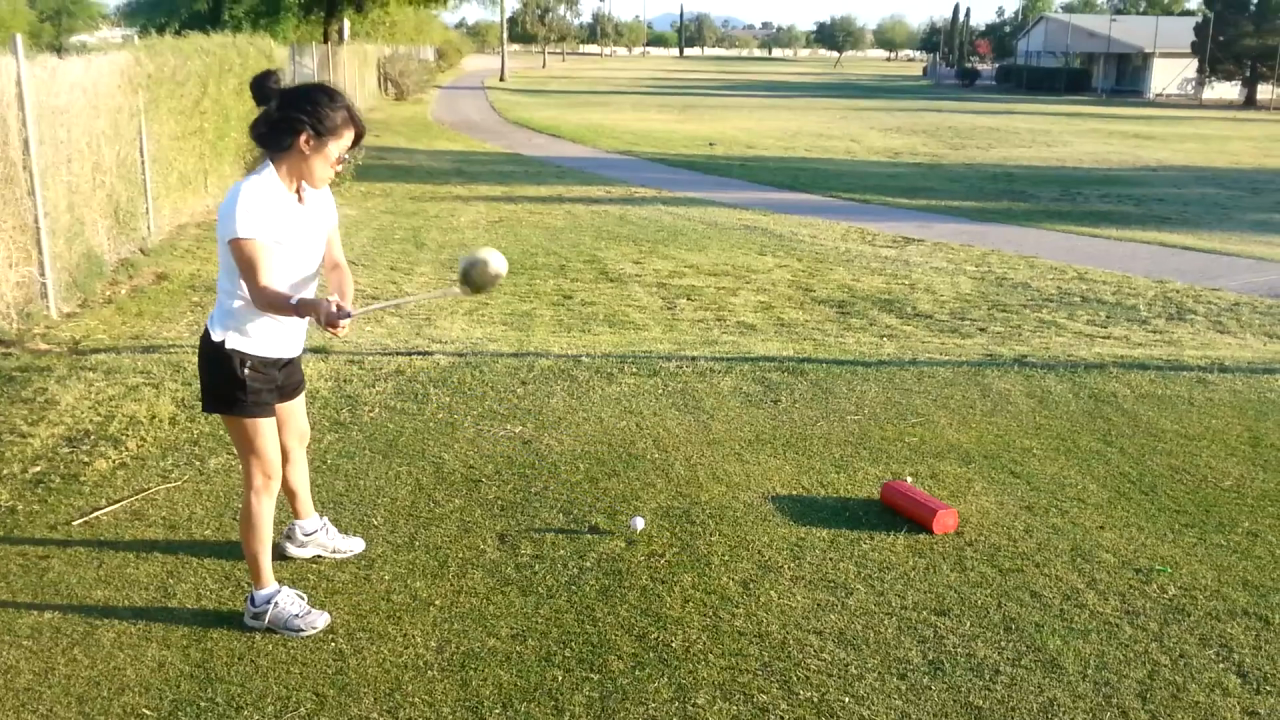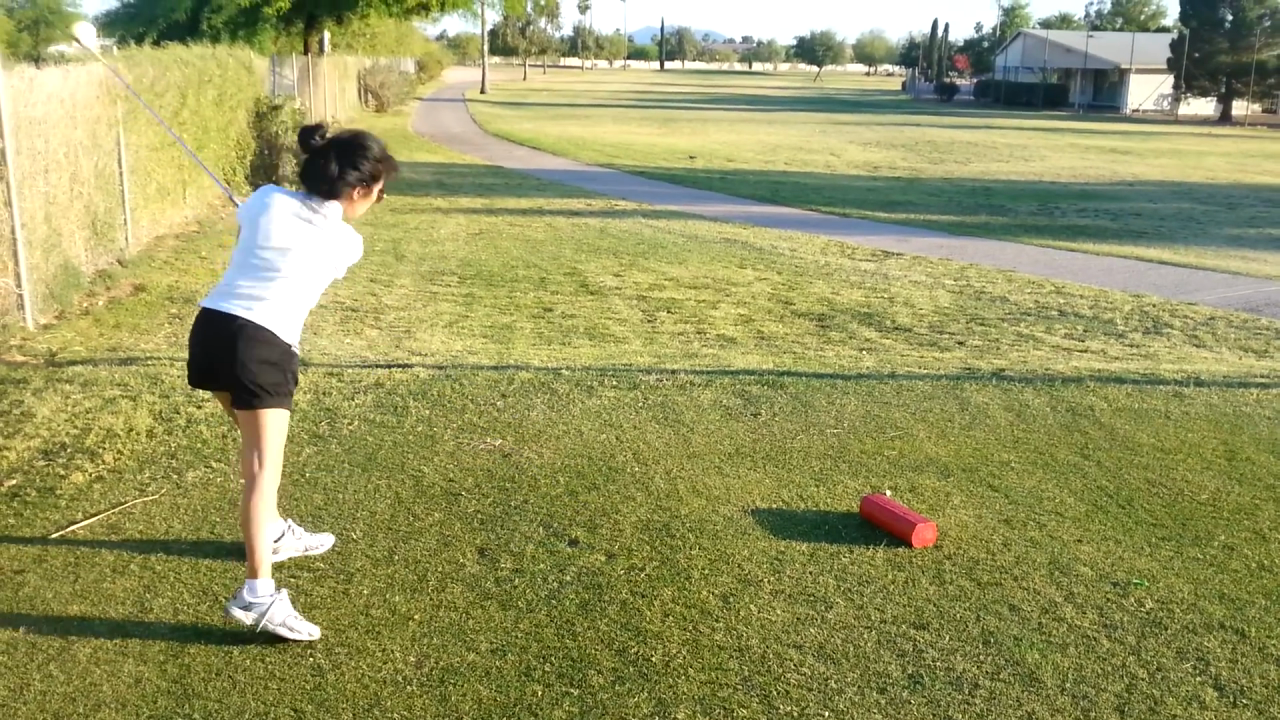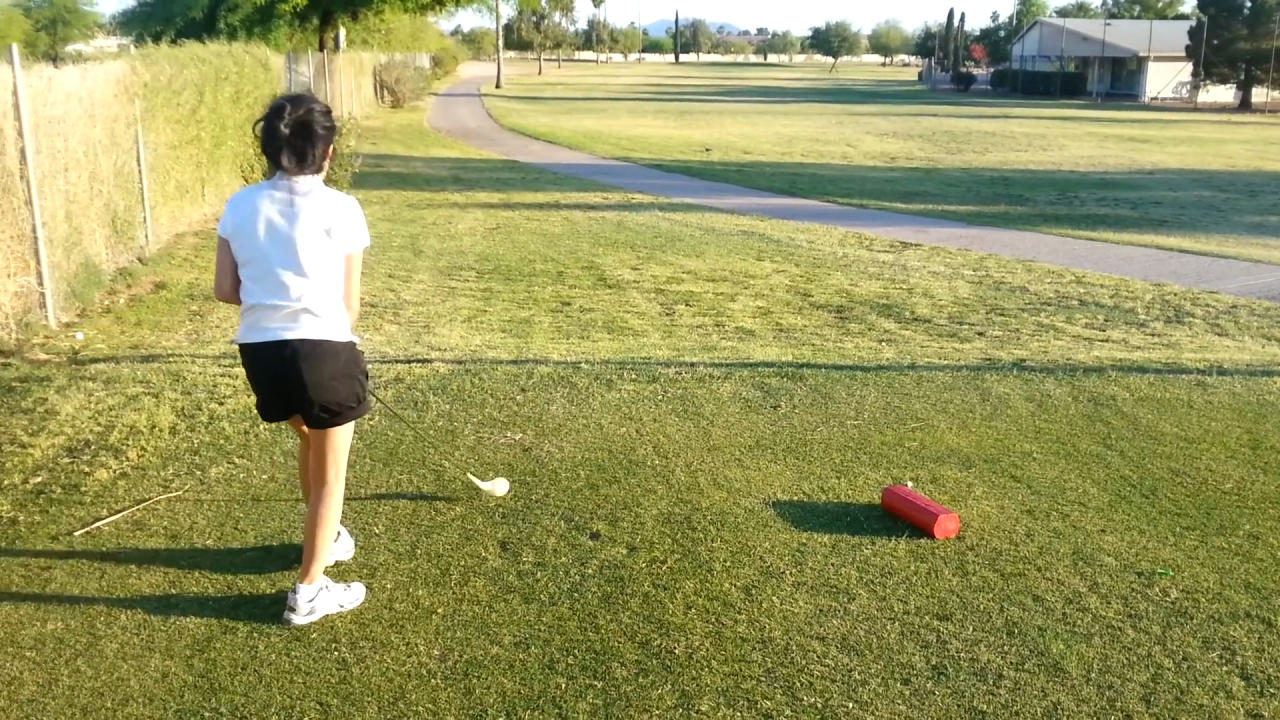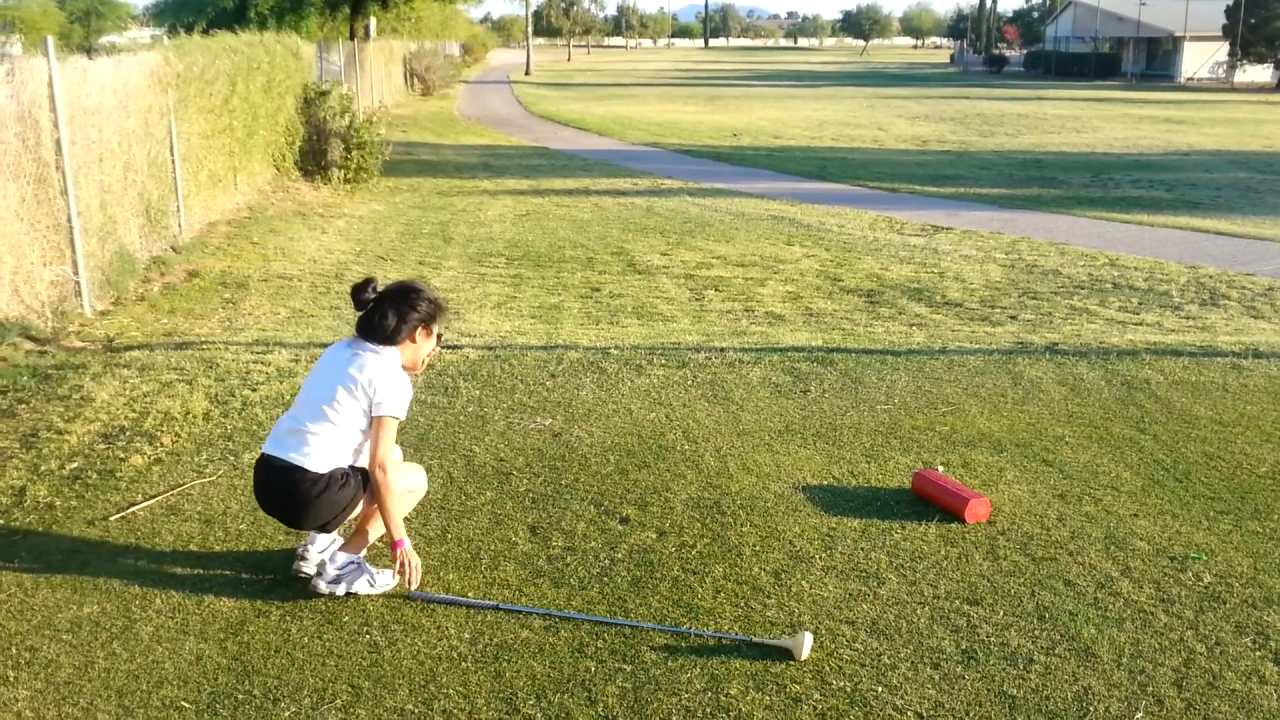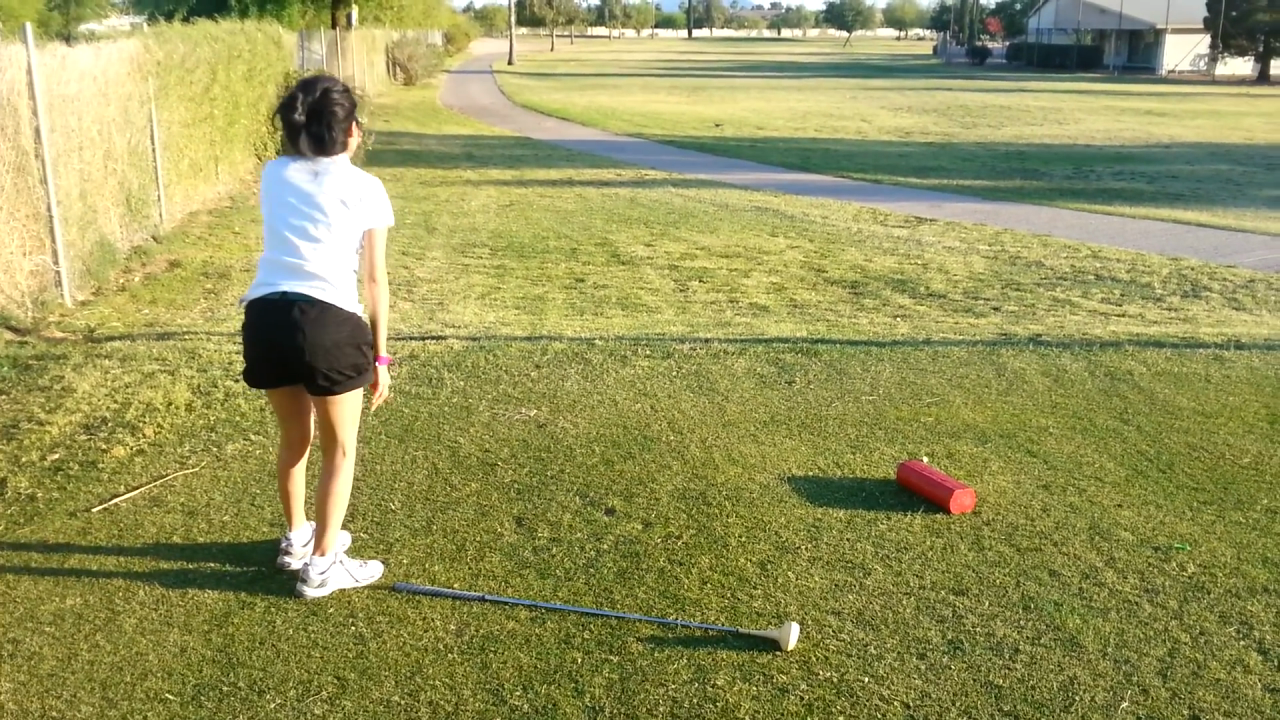
dt=1s
person 1, frame 1
left shoulder: (316, 197)
right shoulder: (249, 199)
left elbow: (336, 264)
right elbow: (262, 295)
left wrist: (340, 301)
right wrist: (310, 308)
left hip: (283, 351)
right hip: (240, 354)
left knee: (296, 444)
right knee: (264, 473)
left ankle: (306, 529)
right ankle: (264, 597)
person 1, frame 2
left shoulder: (267, 199)
right shoulder: (346, 242)
left hip: (212, 328)
right hip: (263, 342)
left knee: (255, 437)
right knee: (266, 462)
left ankle: (273, 532)
right ankle: (256, 591)
person 1, frame 3
left shoulder: (240, 205)
right shoulder: (340, 209)
left elbow: (224, 291)
right elbow: (349, 302)
left hip: (260, 353)
right hip: (323, 352)
left knee: (311, 442)
right knee: (330, 475)
left ankle: (323, 540)
right ankle: (308, 592)
person 1, frame 4
left shoulder: (340, 351)
right shoulder: (392, 378)
right elbow: (379, 467)
right wrist: (400, 541)
left hip: (269, 479)
right hip: (306, 492)
left knee: (391, 457)
right knee: (413, 479)
left ankle: (317, 545)
right ankle: (345, 566)
person 1, frame 5
left shoulder: (273, 175)
right shoulder: (364, 187)
right elbow: (374, 279)
right wrist: (381, 355)
left hip: (265, 317)
right hip: (328, 323)
left knee: (294, 438)
right knee: (339, 450)
left ankle: (297, 540)
right ankle: (322, 565)
